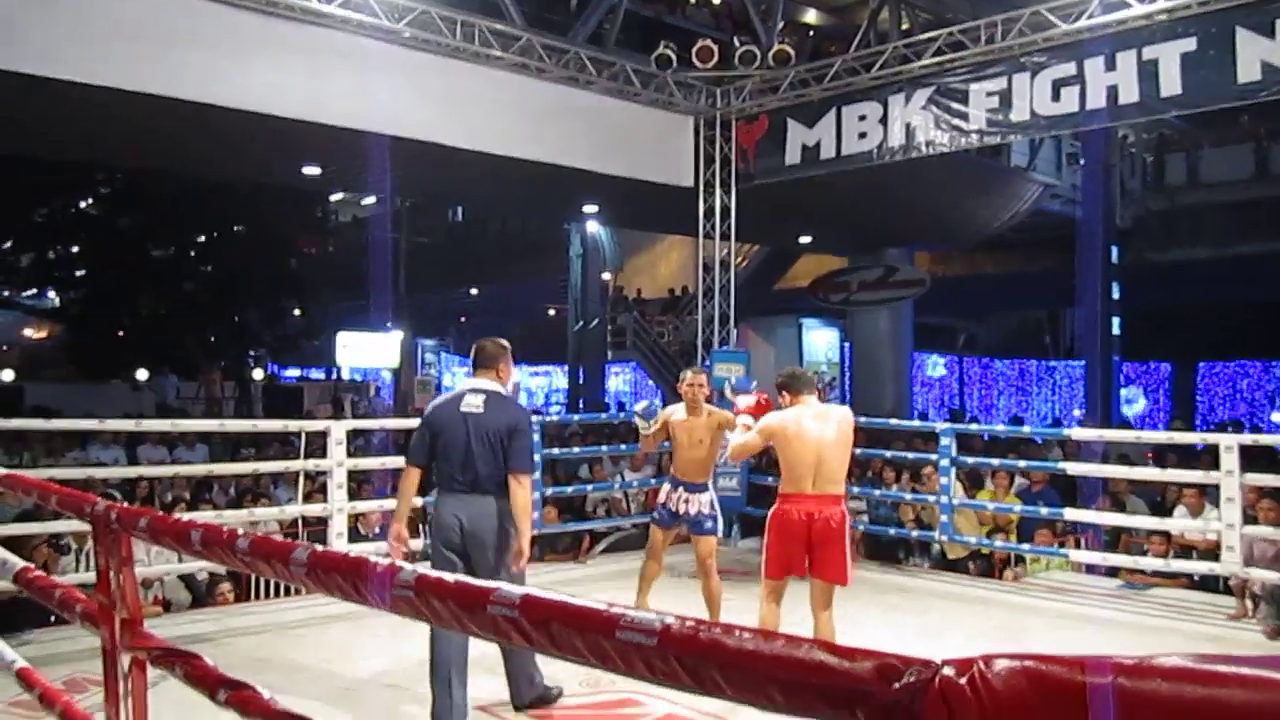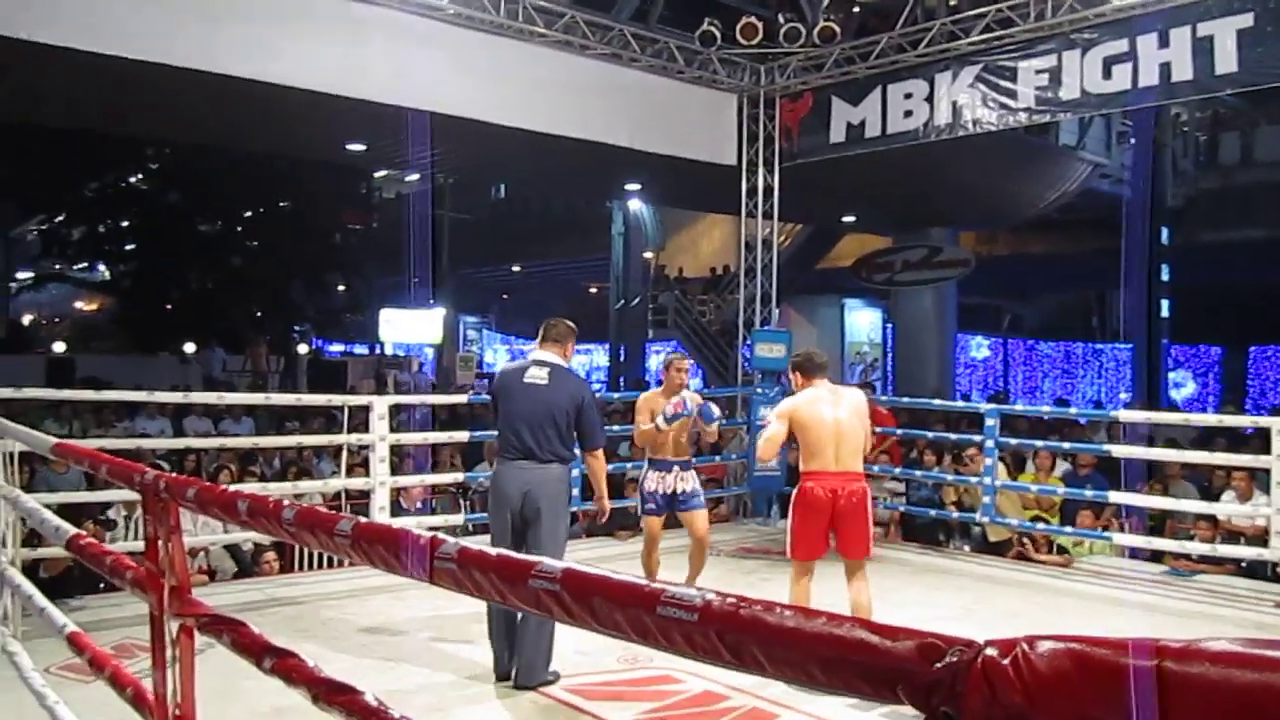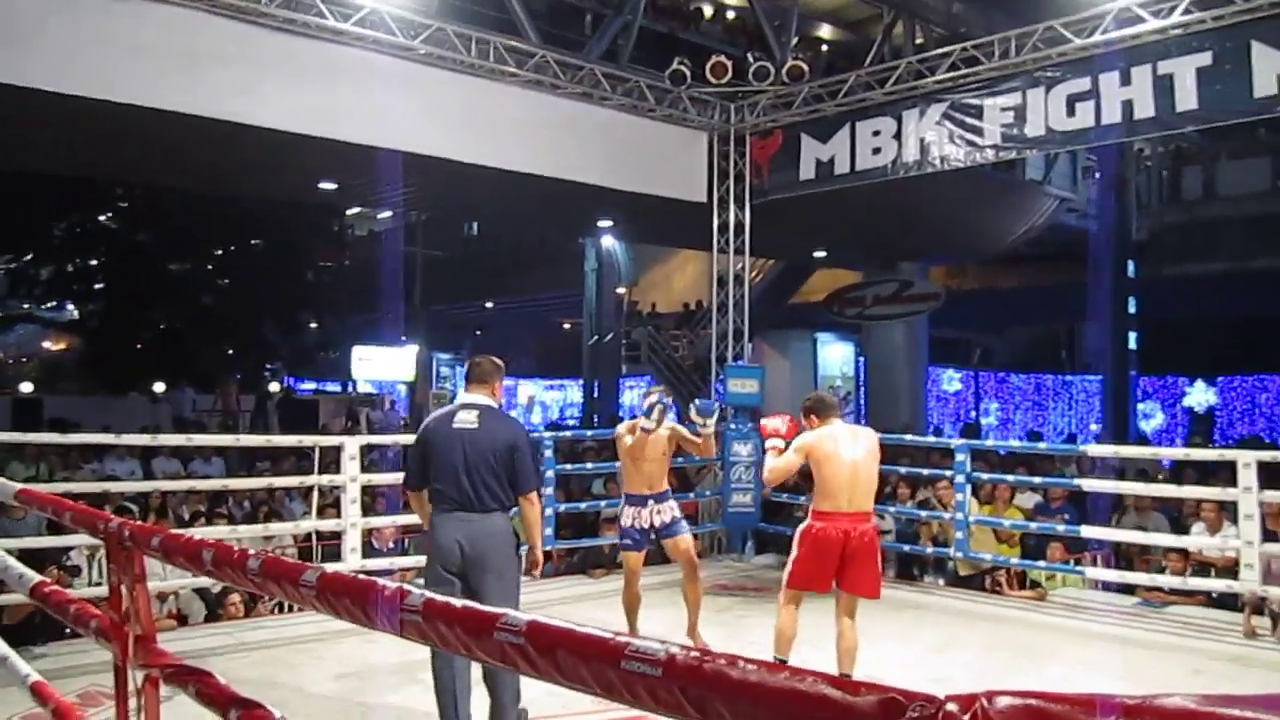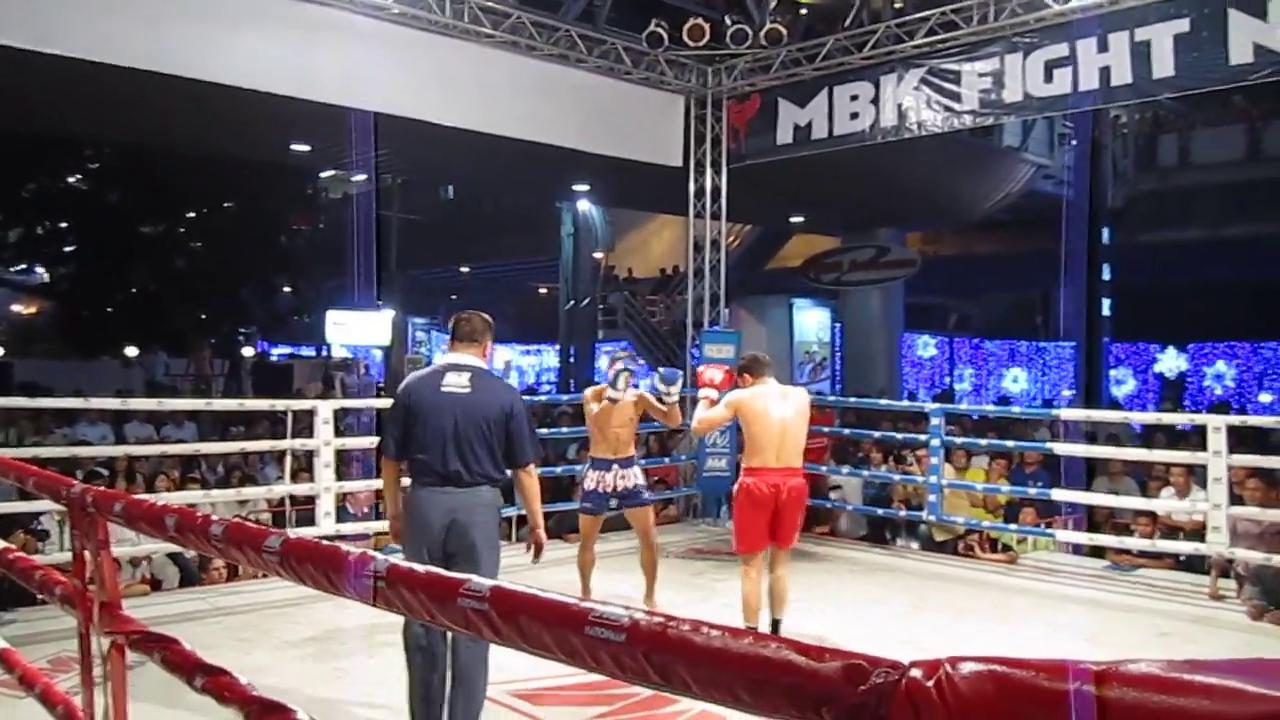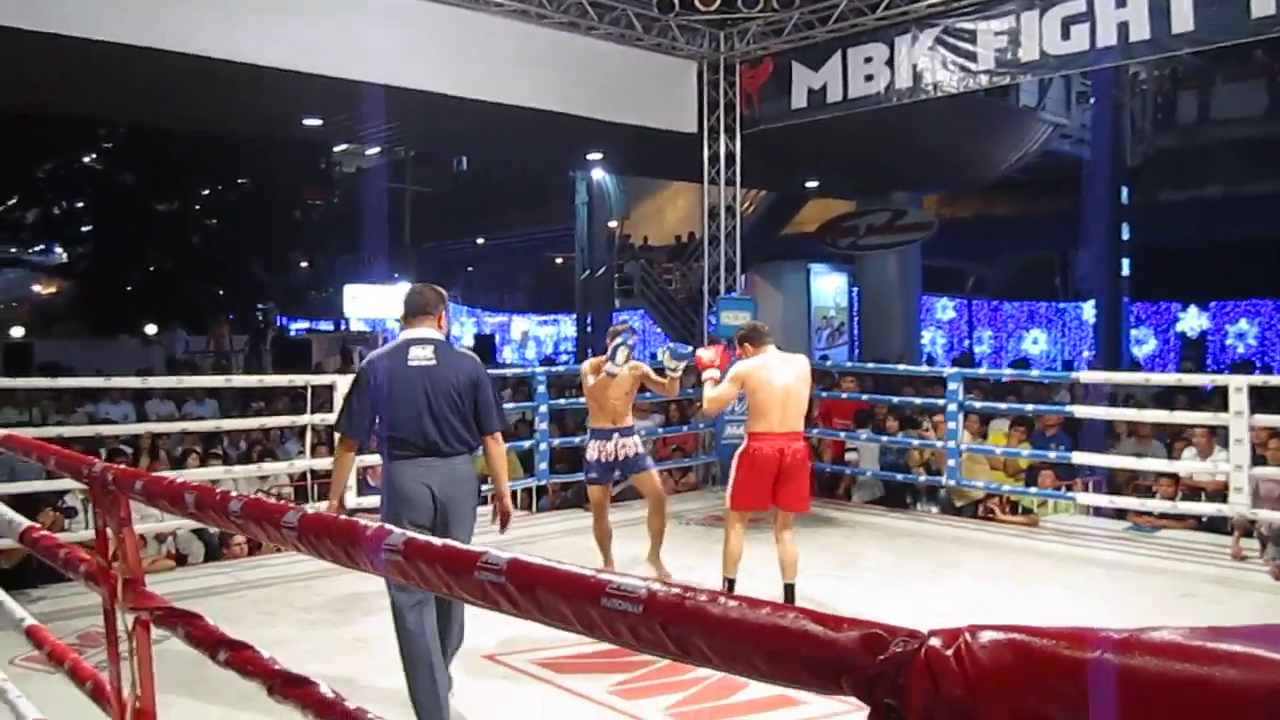
dt=1s
person 1, frame 1
left shoulder: (438, 409)
right shoulder: (514, 413)
left elbow: (414, 469)
right elbow: (519, 479)
left wrist: (400, 520)
right wrist: (523, 533)
left hip: (446, 513)
right hip: (490, 515)
person 1, frame 2
left shoulder: (504, 377)
right shoulder: (577, 387)
right elbow: (592, 451)
right wrist: (601, 494)
left hip: (506, 476)
right hip: (550, 481)
left ankle: (502, 662)
right ankle: (531, 670)
person 1, frame 3
left shoulder: (432, 425)
right shoulder: (510, 429)
left elbow: (414, 490)
right elbow: (527, 497)
right wrist: (535, 545)
left hip: (445, 531)
right hip: (492, 531)
person 1, frame 4
left shoulder: (413, 386)
right shoulder: (503, 394)
left elbow: (391, 461)
right elbow: (524, 469)
left wrist: (396, 513)
right wrist: (536, 523)
left hip: (425, 505)
right hip: (478, 507)
left knee: (423, 621)
person 1, frame 5
left shoulder: (378, 365)
right shoulder: (468, 364)
left elbow: (348, 439)
right elbow: (492, 436)
left wrist: (337, 496)
right wrist: (502, 491)
left hip: (405, 479)
right hip: (457, 477)
left knee: (412, 597)
right ankle: (439, 678)
person 2, frame 1
left shoulder: (776, 421)
right shoulder: (844, 415)
left elbow: (735, 453)
left wrist: (745, 420)
left hip: (790, 511)
right hip: (831, 512)
left knee: (771, 596)
right knee: (822, 606)
person 2, frame 2
left shoulder: (791, 405)
right shoulder: (858, 397)
left elbow: (764, 454)
left wrist: (773, 426)
left hip: (814, 489)
right hip: (854, 488)
left knee: (801, 575)
right knee: (856, 575)
person 2, frame 3
left shoulder: (810, 440)
right shoulder: (869, 436)
left elbow: (770, 477)
left wrist: (773, 443)
left hip: (824, 527)
right hip: (862, 529)
left knee: (789, 600)
right knee: (846, 615)
right ankle: (844, 682)
person 2, frame 4
left shoulder: (740, 397)
right shoulder: (802, 395)
left elbow: (698, 426)
left wrist: (709, 392)
left hip: (756, 483)
right hip: (792, 484)
left knee: (751, 568)
right knee: (778, 564)
right ankle: (775, 633)
person 2, frame 5
left shoulder: (744, 369)
right shoulder: (801, 362)
left elbow: (710, 406)
left wrist: (709, 373)
left hip: (759, 448)
right hip: (794, 448)
left knee: (736, 521)
right knee: (785, 528)
left ankle: (728, 592)
right ankle: (789, 600)
person 3, frame 1
left shoulder: (717, 417)
right shoulder: (669, 413)
right elbow: (649, 446)
right wrist: (644, 427)
left hip: (700, 494)
right hip: (672, 489)
left knee: (706, 565)
right knee: (653, 551)
left ankle: (715, 625)
right ankle: (641, 601)
person 3, frame 2
left shoulder: (694, 398)
right shoulder: (648, 399)
left elbow: (711, 438)
right elbow: (639, 440)
left wrist: (711, 424)
right wrist: (664, 420)
left hip: (685, 473)
right hip: (656, 474)
left knee: (702, 538)
right knee: (651, 540)
left ankle: (689, 586)
person 3, frame 3
left shoulder: (673, 430)
right shoulder: (625, 430)
left elbow: (707, 453)
right elbow: (632, 453)
left wrist: (707, 426)
right wrist: (648, 421)
left hip: (664, 505)
right hip: (634, 507)
left knee: (691, 565)
right knee: (631, 577)
left ankle: (693, 630)
right ankle: (633, 632)
person 3, frame 4
left shoulder: (640, 397)
right shoulder: (593, 394)
left elbow: (673, 421)
right elbow: (597, 420)
left wrist: (671, 394)
right wrist: (614, 390)
left hip: (629, 470)
right hip: (598, 470)
left knee: (648, 537)
right knee: (586, 539)
left ankle: (649, 598)
right ankle: (586, 593)
person 3, frame 5
left shoulder: (637, 369)
right shoulder: (590, 366)
left elbow: (670, 391)
right elbow: (594, 392)
left wrist: (674, 368)
right wrist: (614, 365)
left hip: (628, 438)
right hip: (599, 442)
left knee: (657, 497)
right knee: (599, 509)
left ankle: (655, 555)
right ankle: (608, 563)
